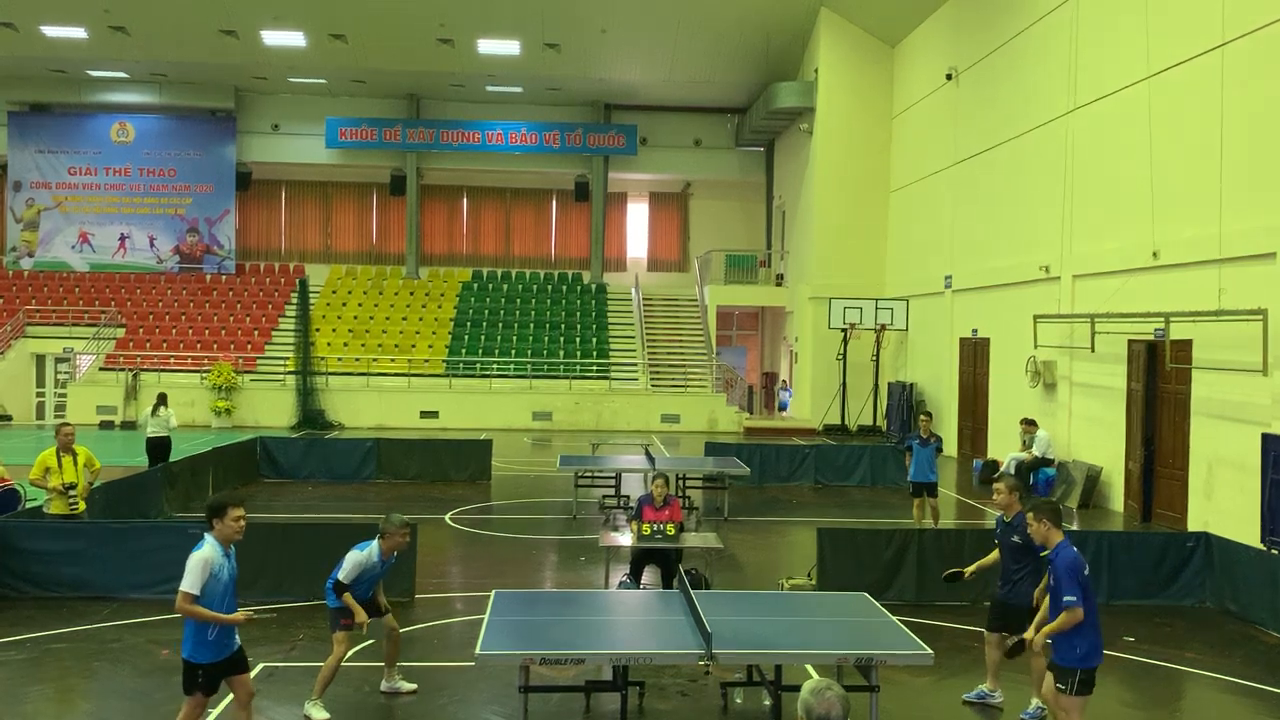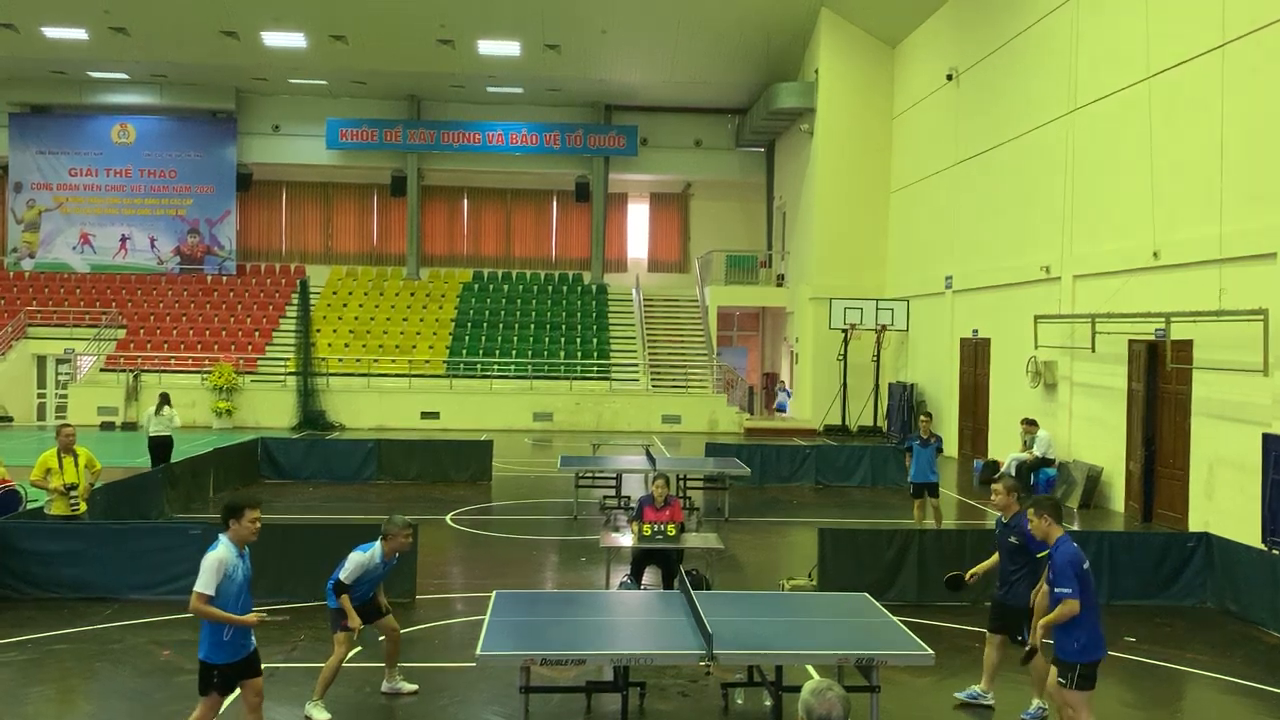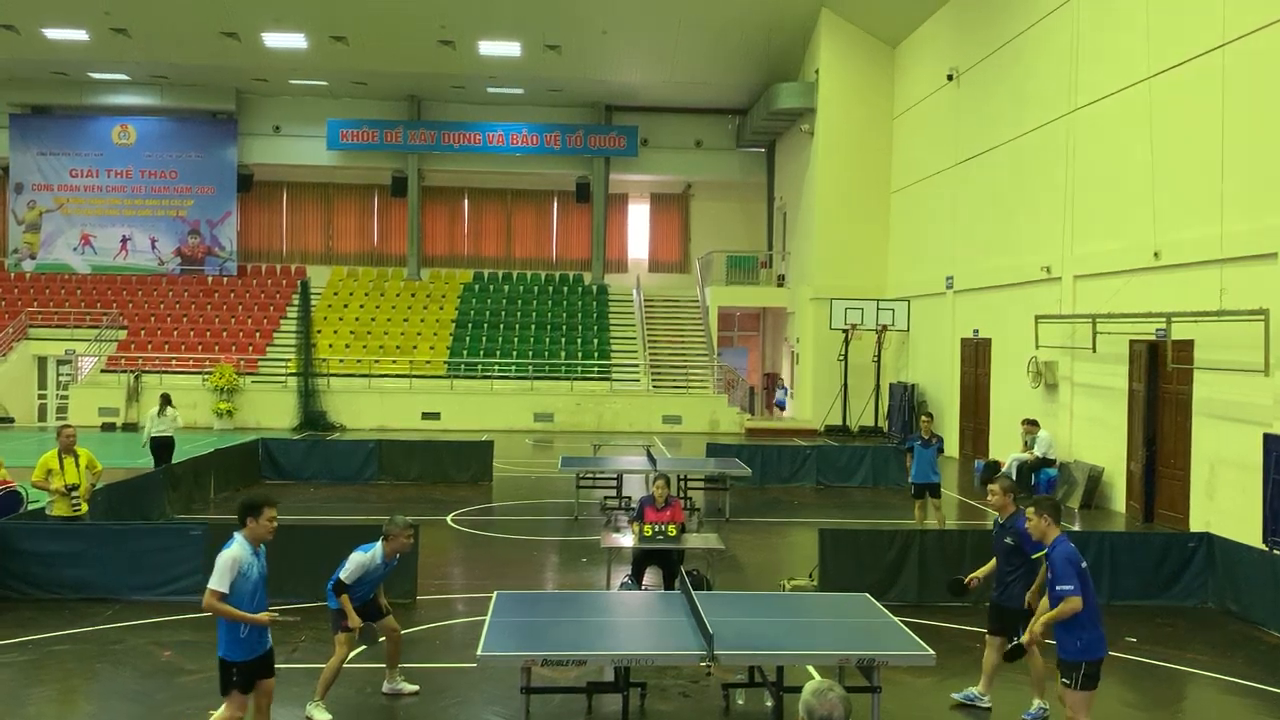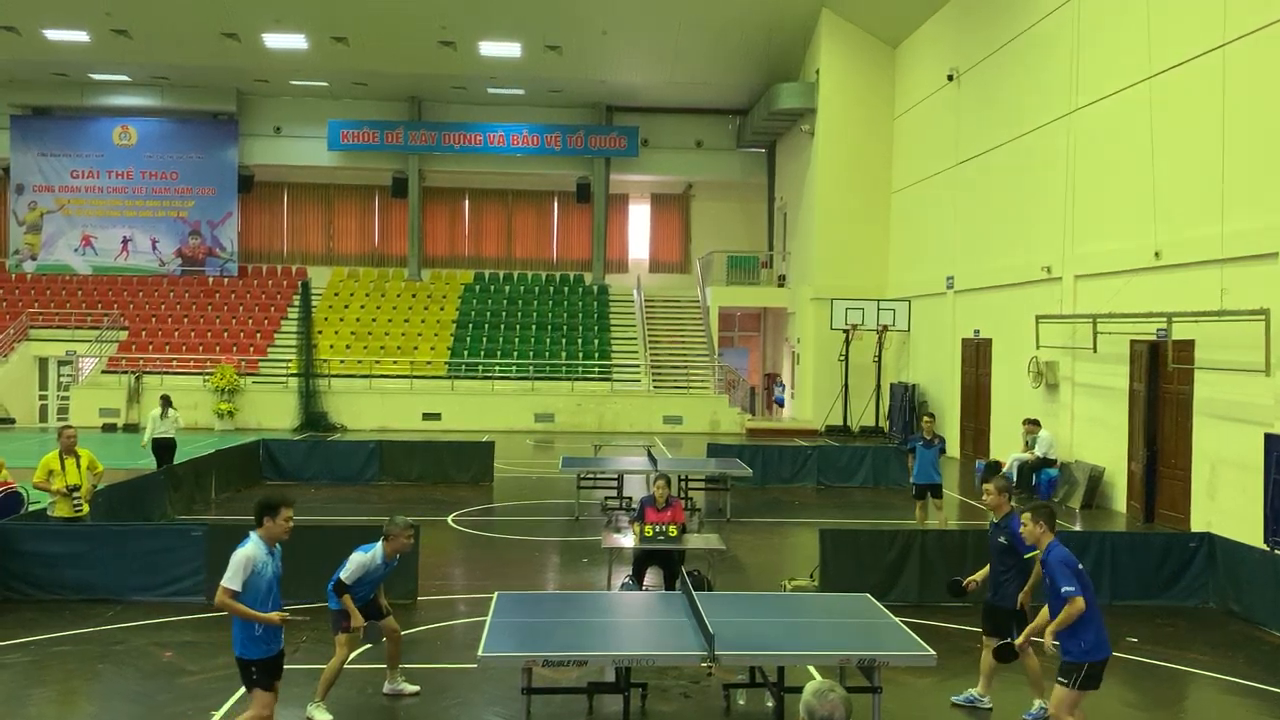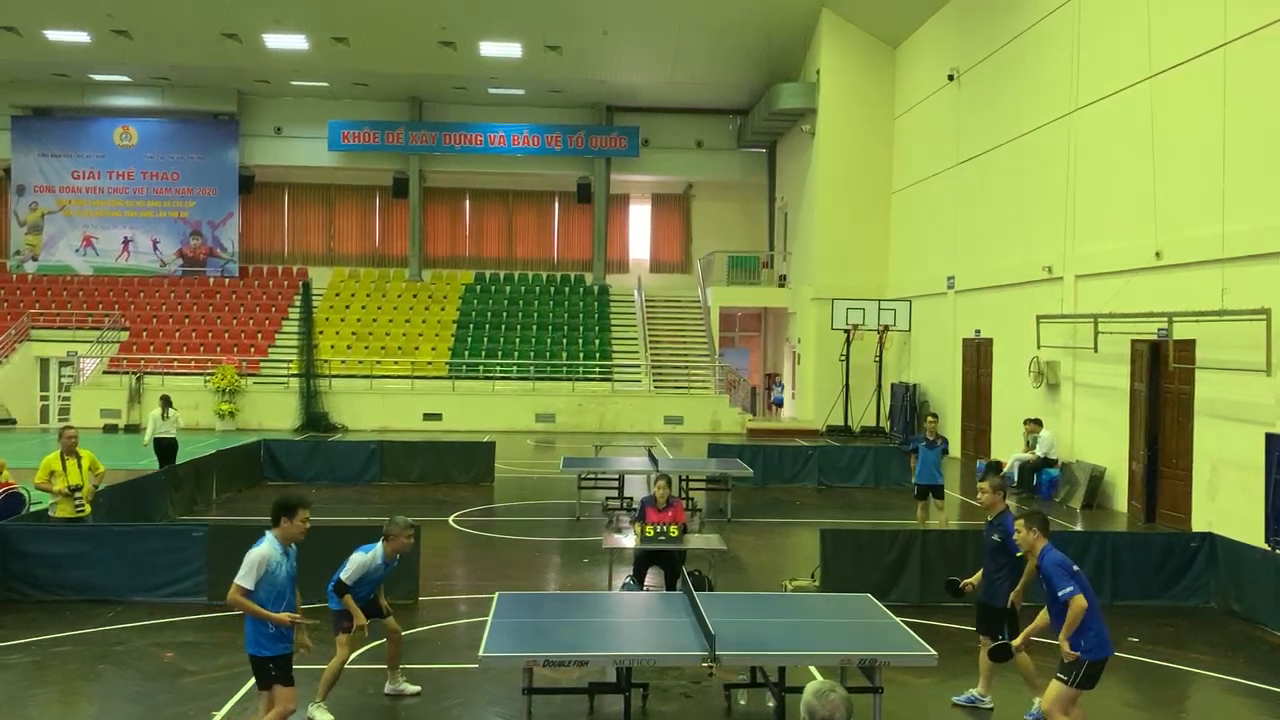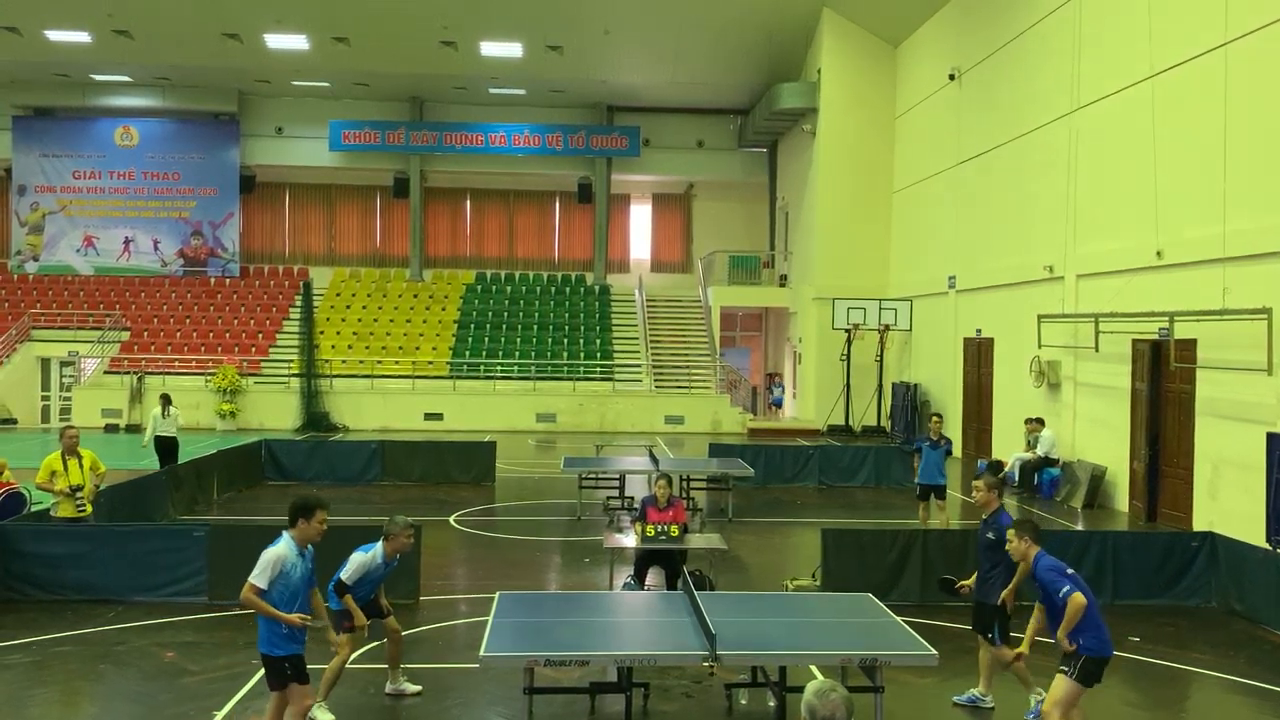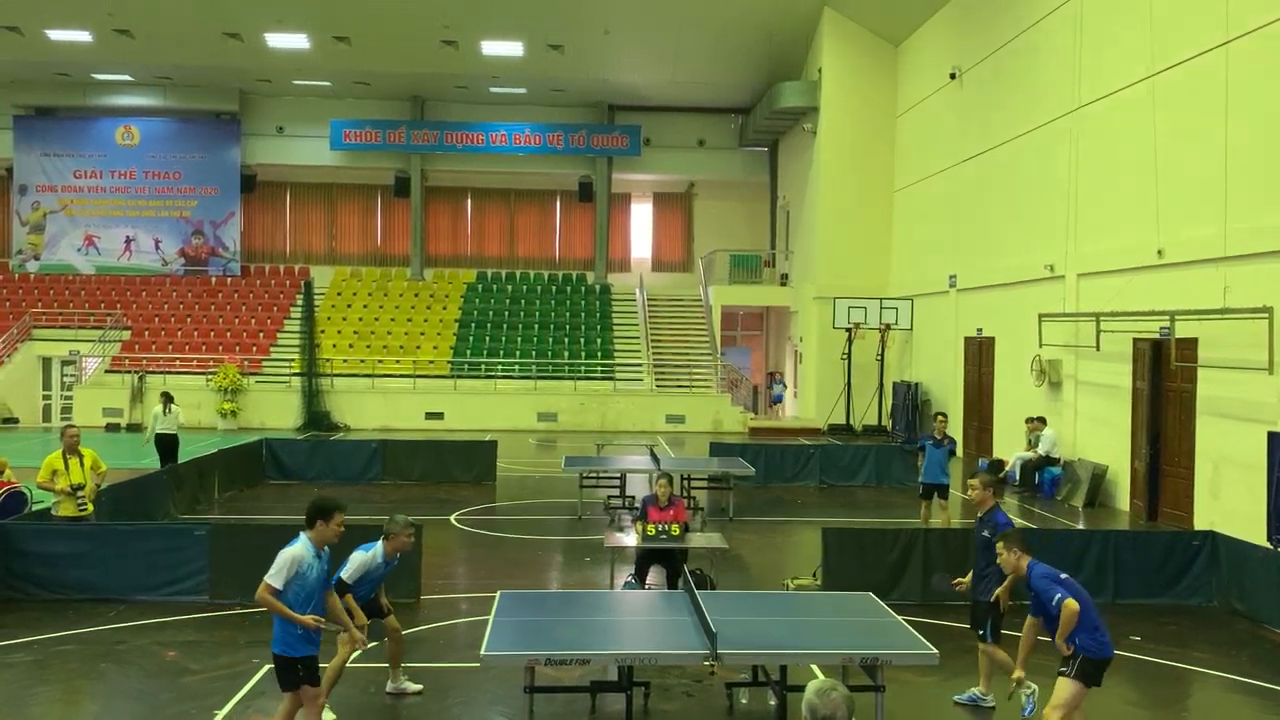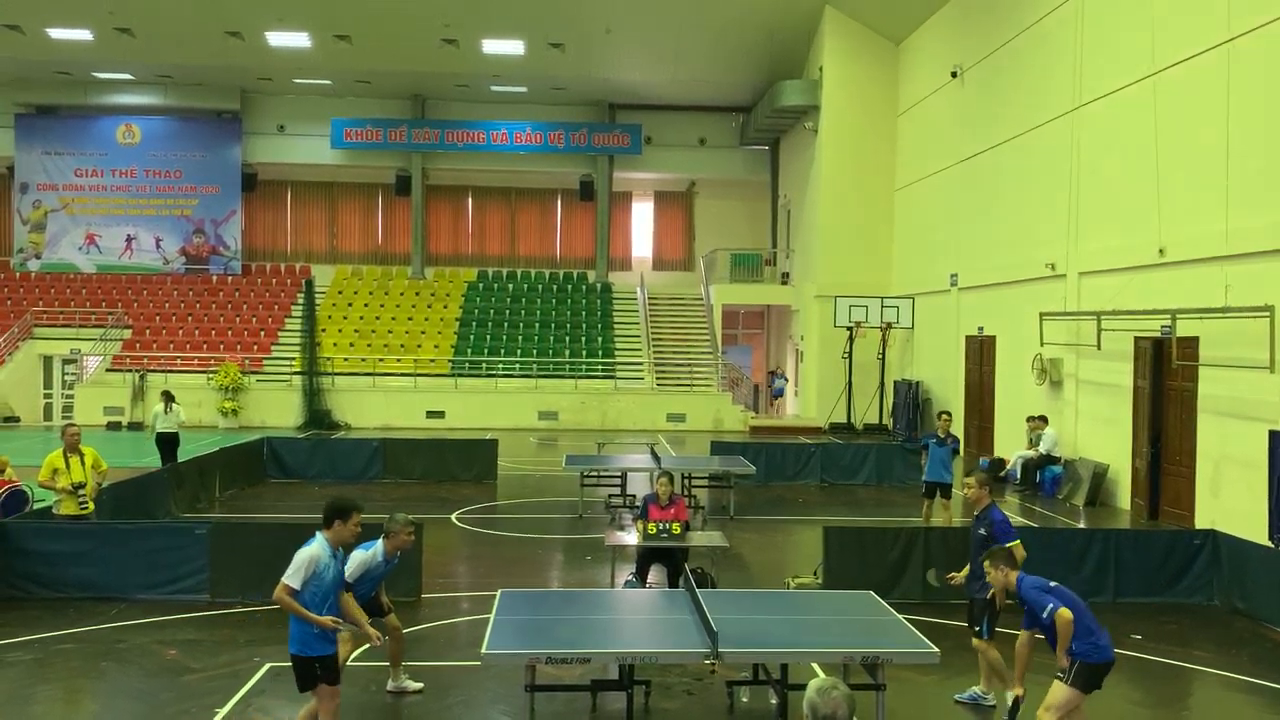
dt=0.1s
person 1, frame 1
left shoulder: (1028, 526)
right shoulder: (1001, 522)
left wrist: (1041, 589)
right wrist: (978, 565)
left hip: (1025, 598)
right hip: (1003, 593)
left knee: (1032, 648)
right knee: (992, 638)
right ankle: (992, 690)
person 1, frame 2
left shoulder: (1026, 526)
right shoulder: (1000, 522)
left wrist: (1038, 591)
right wrist: (980, 568)
left hip: (1022, 599)
right hip: (1002, 594)
right knee: (993, 640)
right ankle: (984, 691)
person 1, frame 3
left shoulder: (1022, 527)
right shoulder: (998, 523)
left elbow: (1046, 561)
left wrist: (1033, 591)
right wrist: (981, 572)
left hip: (1018, 601)
right hip: (1000, 596)
left knee: (1027, 649)
right knee: (993, 642)
right ankle: (982, 693)
person 1, frame 4
left shoulder: (1016, 526)
right shoulder: (994, 523)
left wrist: (1026, 592)
right wrist: (980, 576)
left hip: (1012, 600)
right hip: (994, 597)
left knee: (1022, 649)
right knee: (989, 643)
right ankle: (981, 694)
person 1, frame 5
left shoulder: (1009, 525)
right shoulder: (990, 522)
left elbow: (1033, 560)
left wrist: (1018, 591)
right wrist: (977, 578)
left hip: (1003, 599)
right hip: (987, 596)
right knee: (985, 642)
left ankle: (1039, 699)
right ankle: (982, 694)
person 1, frame 6
left shoulder: (1004, 523)
right shoulder: (985, 520)
left wrist: (1010, 589)
right wrist: (973, 580)
left hip: (998, 596)
right hip: (983, 594)
left knee: (999, 649)
right knee: (983, 642)
left ankle: (1035, 693)
right ankle: (983, 693)
person 1, frame 7
left shoulder: (1000, 521)
right shoulder: (981, 519)
left wrist: (1006, 587)
right wrist: (969, 578)
left hip: (993, 593)
right hip: (979, 591)
left knee: (988, 646)
right knee: (983, 643)
left ankle: (1025, 687)
right ankle: (983, 692)
person 1, frame 8
left shoulder: (996, 519)
right shoulder: (978, 517)
left elbow: (1020, 554)
right wrist: (964, 574)
left hip: (989, 592)
right hip: (976, 589)
left knee: (981, 643)
right knee: (982, 642)
left ankle: (1012, 690)
right ankle: (984, 691)
person 2, frame 1
left shoulder: (229, 551)
right shoulder: (203, 556)
right elbow: (182, 605)
right wrist: (226, 619)
left hip: (229, 644)
right hip: (203, 650)
left knee: (245, 694)
person 2, frame 2
left shoulder: (243, 551)
right shoulder: (217, 556)
right elbow: (196, 606)
right wrist: (240, 620)
left hip: (244, 645)
right hip: (219, 650)
left knee: (255, 699)
person 2, frame 3
left shoulder: (259, 550)
right shoulder: (231, 555)
right elbow: (209, 603)
right wrist: (251, 619)
left hip: (260, 644)
right hip: (237, 649)
left knee: (264, 699)
person 2, frame 4
left shoulder: (275, 550)
right shoulder: (246, 553)
right elbow: (221, 600)
right wrist: (262, 617)
left hip: (272, 643)
right hip: (252, 647)
left knee: (269, 702)
person 2, frame 5
left shoulder: (291, 550)
right shoulder: (261, 553)
right elbow: (233, 597)
left wrist: (300, 632)
right wrist: (273, 617)
left hip: (283, 642)
right hip: (266, 645)
person 2, frame 6
left shoulder: (307, 551)
right shoulder: (277, 553)
right elbow: (247, 596)
left wrist: (328, 630)
right wrist: (284, 617)
left hip: (294, 642)
right hip: (279, 644)
left knee: (280, 702)
person 2, frame 7
left shoulder: (323, 553)
right shoulder: (293, 553)
left elbow: (329, 596)
right elbow: (262, 595)
left wrist: (351, 629)
right wrist: (298, 618)
left hip: (308, 642)
right hip: (292, 644)
left knee: (294, 701)
person 2, frame 8
left shoulder: (337, 554)
right shoulder: (310, 553)
right elbow: (280, 596)
left wrist: (366, 627)
right wrist: (315, 619)
left hip: (325, 642)
right hip: (310, 644)
left knee: (322, 701)
person 3, frame 1
left shoulder: (1064, 561)
right shoulder: (1062, 555)
left elbow: (1075, 614)
left wrist: (1044, 634)
right wrist: (1034, 628)
left hip: (1077, 652)
right hip: (1068, 648)
right knee: (1050, 696)
person 3, frame 2
left shoulder: (1063, 556)
right shoulder: (1063, 550)
left elbow: (1071, 606)
right elbow: (1049, 590)
left wrist: (1042, 624)
right wrist: (1040, 625)
left hip: (1079, 647)
right hip: (1070, 643)
right knee: (1056, 692)
person 3, frame 3
left shoulder: (1061, 555)
right shoulder: (1059, 551)
left elbow: (1073, 604)
right elbow: (1052, 598)
left wrist: (1043, 621)
right wrist: (1032, 629)
left hip: (1081, 647)
right hip: (1074, 644)
right knee: (1067, 699)
person 3, frame 4
left shoulder: (1056, 559)
right shoulder: (1053, 556)
left elbow: (1077, 605)
right elbow: (1055, 605)
left wrist: (1050, 630)
right wrist: (1027, 634)
left hip: (1084, 649)
right hip: (1077, 646)
person 3, frame 5
left shoulder: (1051, 564)
right shoulder: (1048, 561)
left elbow: (1080, 604)
right elbow: (1051, 611)
left wrist: (1063, 638)
right wrist: (1023, 636)
left hip: (1088, 650)
right hip: (1084, 647)
person 3, frame 6
left shoulder: (1045, 568)
right shoulder: (1042, 567)
left elbow: (1079, 601)
right elbow: (1041, 612)
left wrist: (1061, 633)
right wrist: (1026, 643)
left hip: (1088, 647)
right hip: (1084, 645)
person 3, frame 7
left shoulder: (1038, 578)
right shoulder: (1036, 576)
left elbow: (1071, 608)
right elbow: (1031, 626)
left wrist: (1059, 639)
right wrist: (1019, 667)
left hip: (1088, 650)
right hip: (1093, 648)
person 3, frame 8
left shoulder: (1029, 589)
right shoulder: (1028, 587)
left elbow: (1065, 617)
right elbow: (1024, 643)
left wrist: (1061, 653)
right wrist: (1018, 685)
left hip: (1088, 654)
right hip: (1098, 651)
right knee: (1069, 706)
person 4, frame 1
left shoulder: (391, 553)
right shoulder: (361, 555)
right elbow: (339, 587)
left wrist: (380, 595)
right wrist: (358, 611)
left hip: (364, 596)
right hip: (341, 600)
left knee: (393, 630)
right knee: (341, 650)
left ankle: (391, 680)
right ankle: (313, 703)
person 4, frame 2
left shoulder: (392, 554)
right shoulder: (363, 556)
right elbow: (339, 587)
left wrist: (380, 596)
right wrist: (352, 616)
left hip: (365, 597)
right hip: (342, 600)
left knee: (394, 631)
right knee: (342, 651)
left ankle: (392, 681)
right ankle: (314, 703)
person 4, frame 3
left shoulder: (393, 555)
right shoulder: (364, 556)
right elbow: (338, 587)
left wrist: (380, 596)
right wrist: (351, 616)
left hip: (365, 598)
right hip: (342, 601)
left knee: (394, 632)
right knee: (343, 652)
left ankle: (392, 682)
person 4, frame 4
left shoulder: (393, 555)
right shoulder: (364, 556)
right elbow: (339, 587)
left wrist: (381, 597)
right wrist: (355, 615)
left hip: (366, 599)
right hip: (343, 602)
left knee: (394, 632)
right knee: (343, 653)
left ankle: (393, 682)
person 4, frame 5
left shoulder: (394, 555)
right shoulder: (364, 557)
right elbow: (339, 588)
left wrist: (380, 598)
right wrist: (357, 615)
left hip: (365, 599)
right hip: (343, 602)
left knee: (395, 632)
right knee: (344, 653)
left ankle: (394, 683)
person 4, frame 6
left shoulder: (394, 555)
right shoulder: (364, 557)
right elbow: (340, 588)
left wrist: (381, 597)
right wrist: (357, 615)
left hip: (366, 599)
right hip: (343, 602)
left knee: (395, 632)
right knee: (345, 653)
left ankle: (395, 682)
person 4, frame 7
left shoulder: (395, 554)
right shoulder: (364, 557)
right elbow: (340, 587)
left wrist: (381, 596)
right wrist: (357, 614)
left hip: (366, 598)
right hip: (345, 601)
left knee: (395, 631)
right knee: (346, 651)
left ankle: (397, 681)
right ankle: (320, 702)
person 4, frame 8
left shoulder: (394, 553)
right shoulder: (365, 554)
left wrist: (381, 596)
left hip: (367, 596)
left knee: (396, 629)
right knee: (346, 649)
left ankle: (397, 680)
